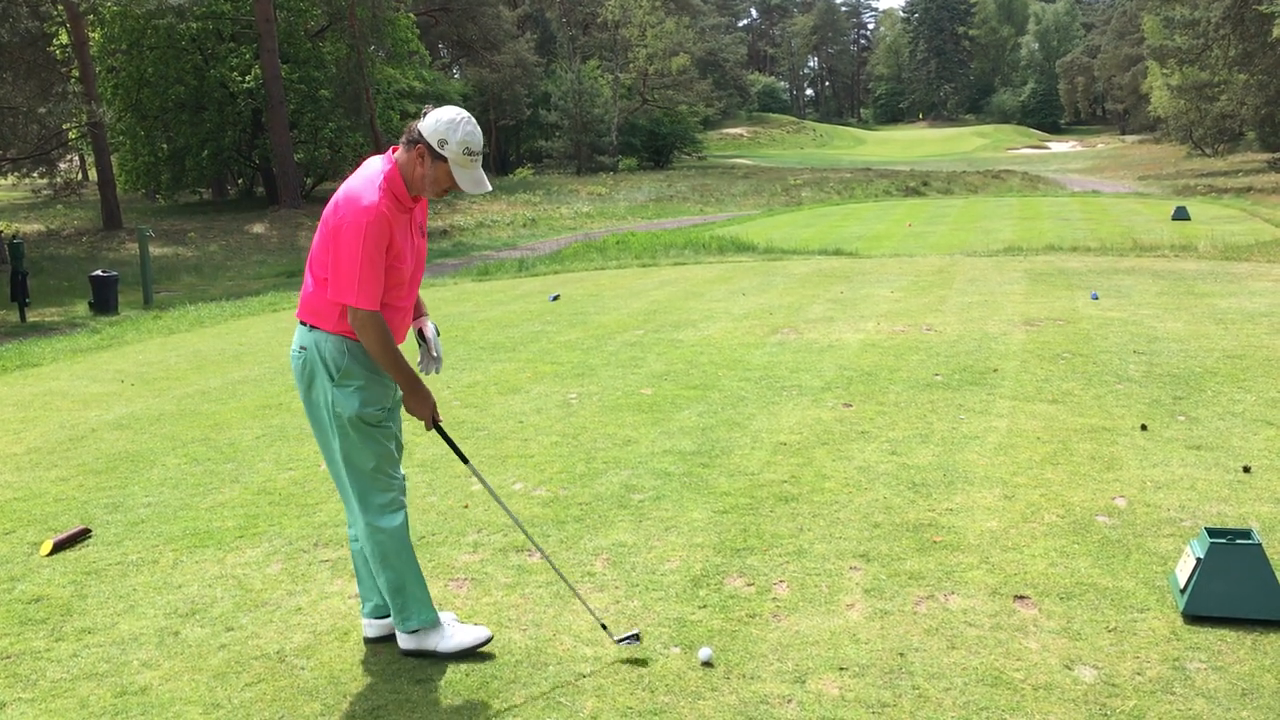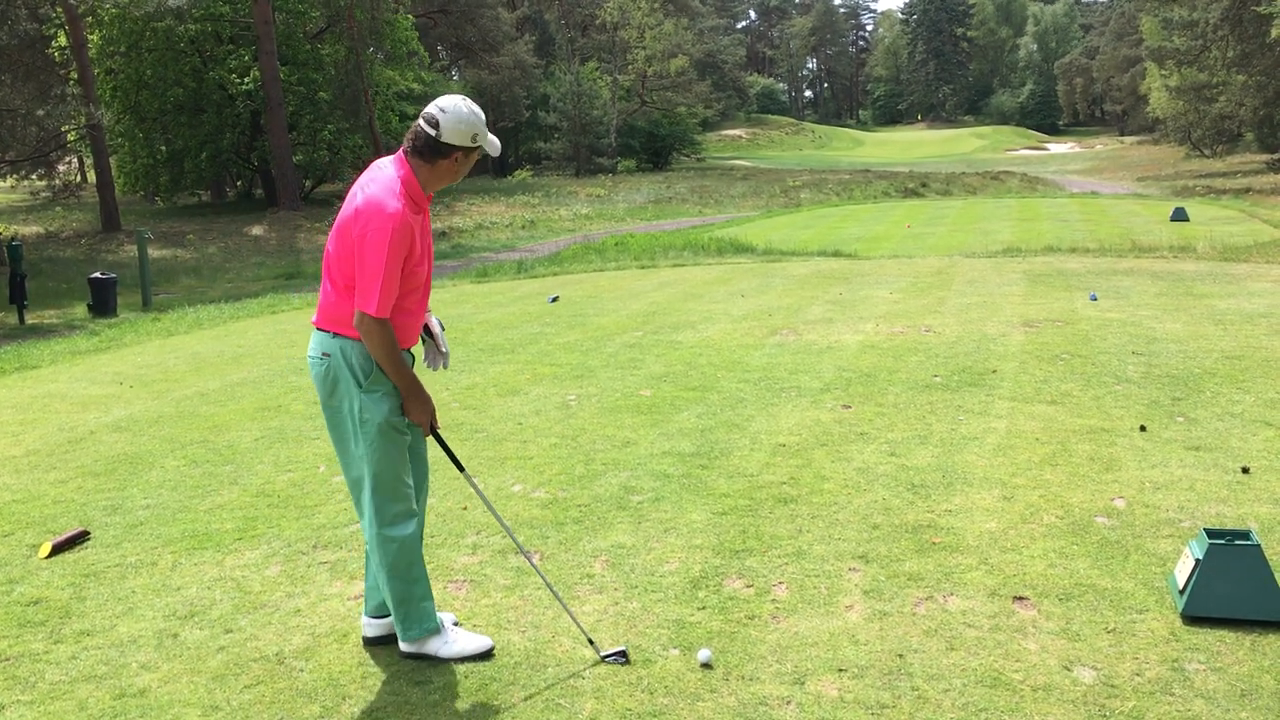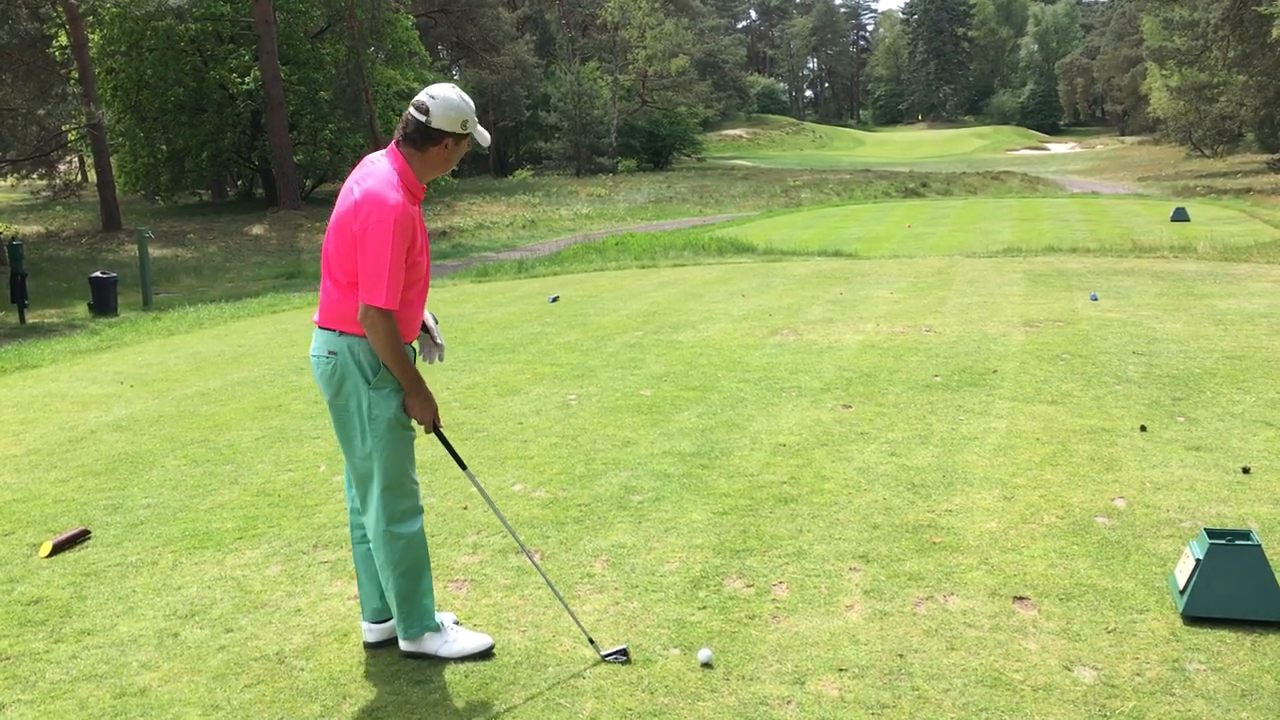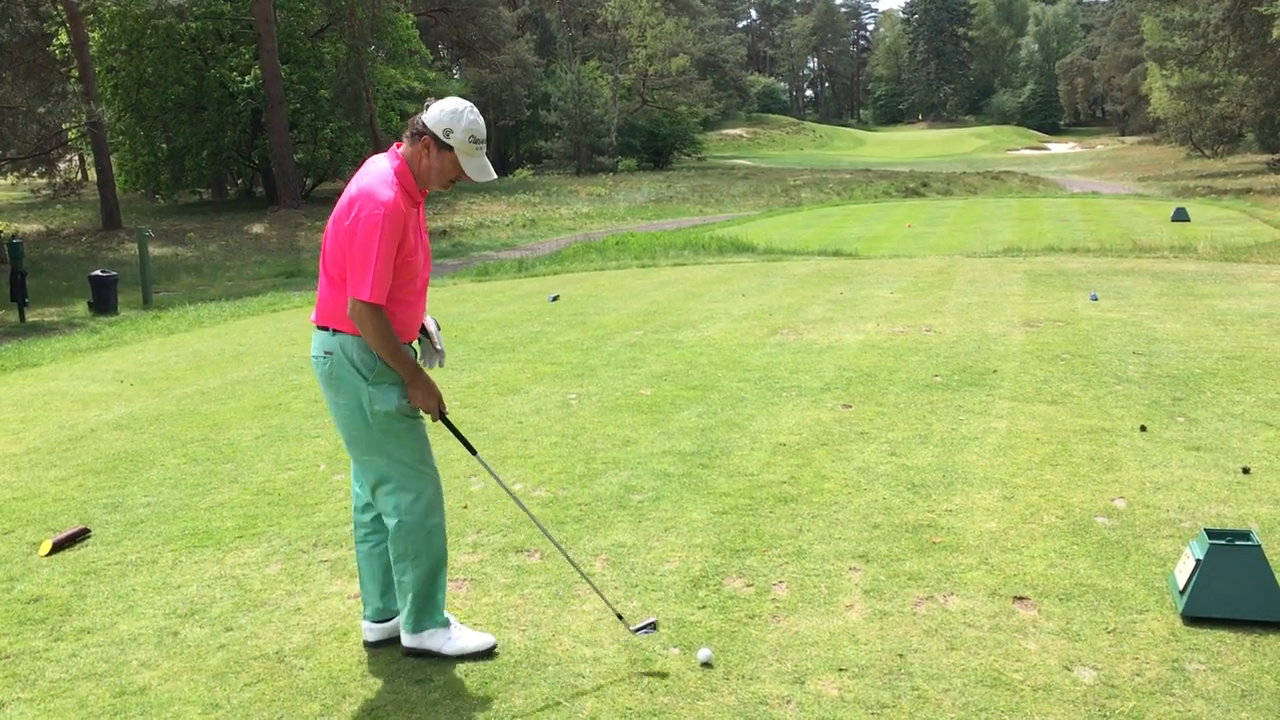
dt=0.4s
person 1, frame 1
left shoulder: (410, 189)
right shoulder: (367, 207)
right elbow: (361, 316)
left wrist: (423, 321)
right wrist: (411, 385)
left hip: (365, 353)
right hip: (338, 358)
left knee: (377, 491)
right knee: (377, 497)
left ankle: (385, 610)
right ankle: (417, 624)
person 1, frame 2
left shoulder: (401, 178)
right shoulder: (389, 210)
right elbow: (368, 321)
left wrist: (426, 318)
right wrist: (413, 393)
left hip: (369, 357)
right hip: (357, 363)
left knee: (403, 489)
right knee: (389, 501)
left ankle: (386, 611)
right ankle: (418, 630)
person 1, frame 3
left shoulder: (385, 170)
right shoulder: (388, 203)
right elbow: (372, 316)
left wrist: (419, 314)
right wrist: (415, 389)
left hip: (361, 354)
right hip: (363, 360)
left knee: (371, 495)
right knee: (393, 502)
left ankle: (384, 613)
right ankle: (417, 629)
person 1, frame 4
left shoulder: (405, 181)
right shoulder: (381, 200)
right elbow: (362, 309)
left wrist: (420, 317)
right wrist: (415, 379)
left hip: (370, 353)
right hip: (359, 359)
left knee: (381, 490)
right knee: (415, 493)
left ankle: (385, 612)
right ankle: (425, 624)
